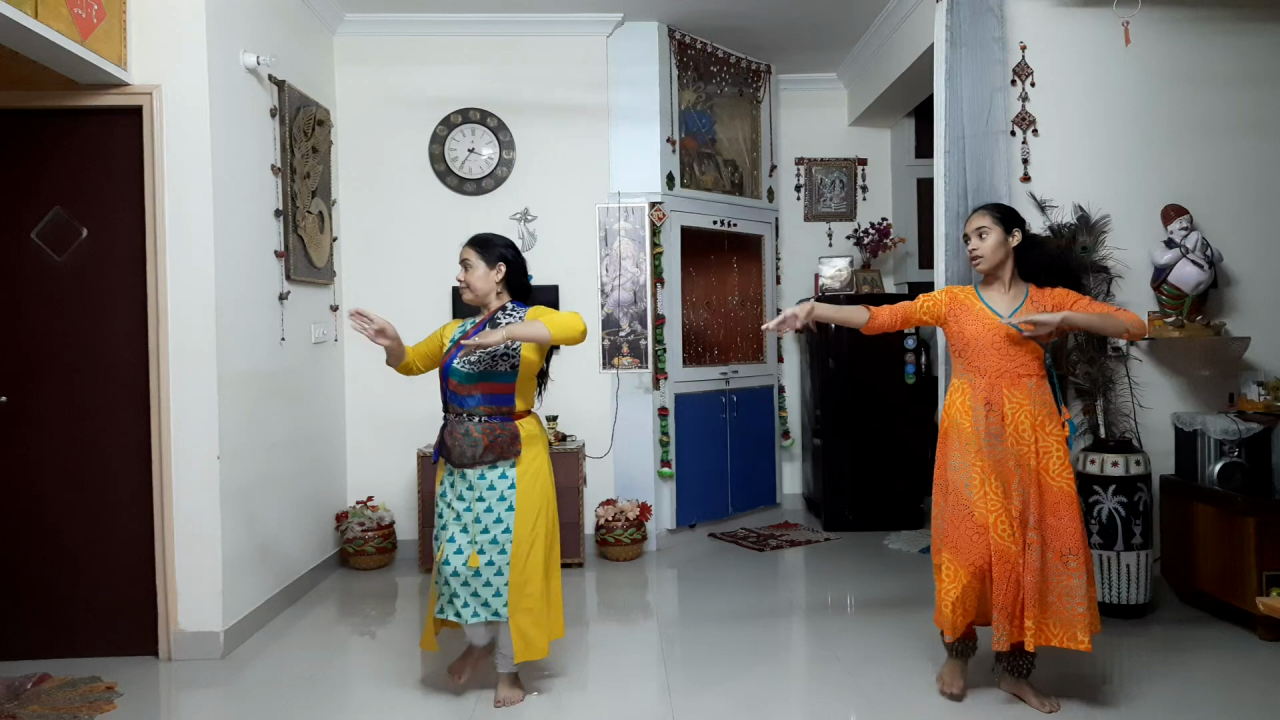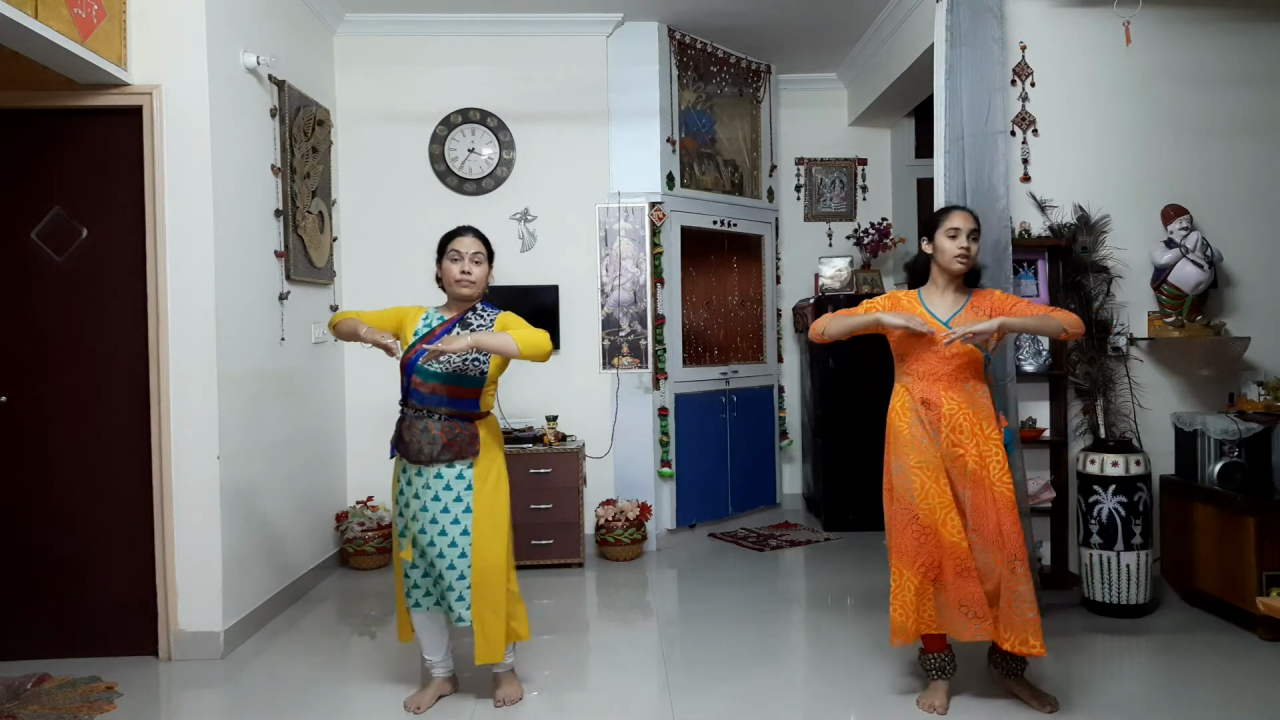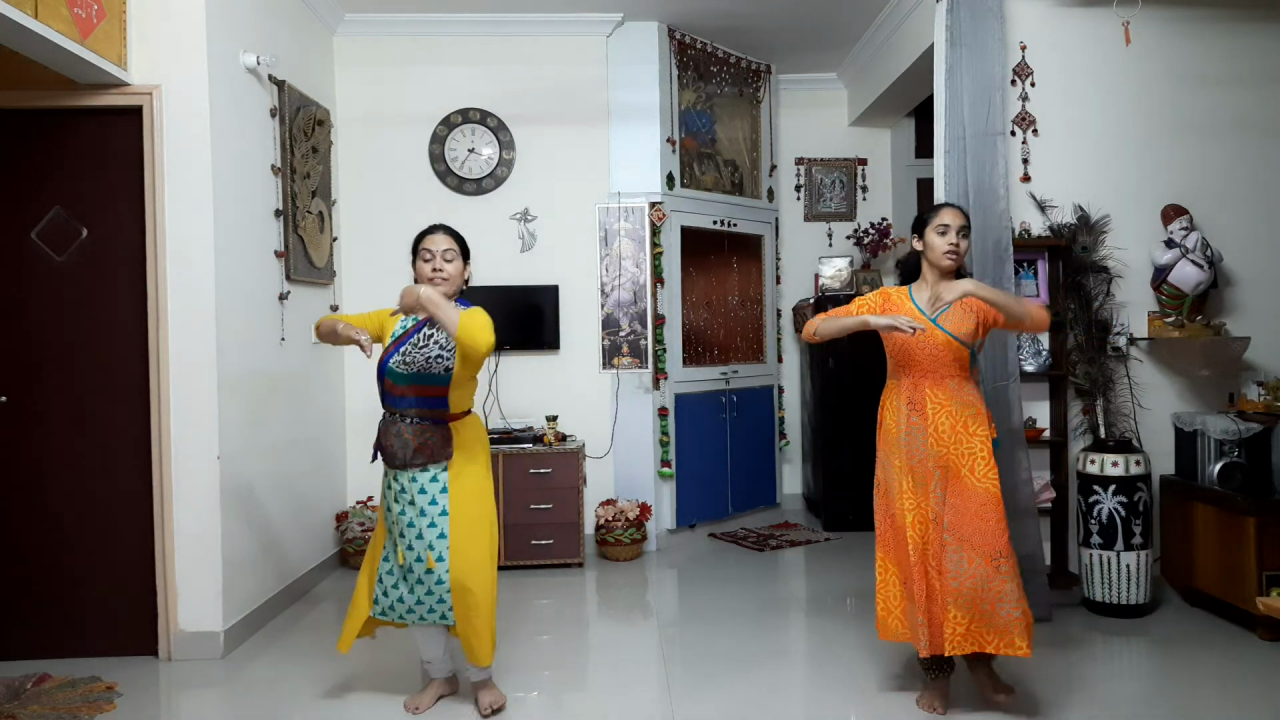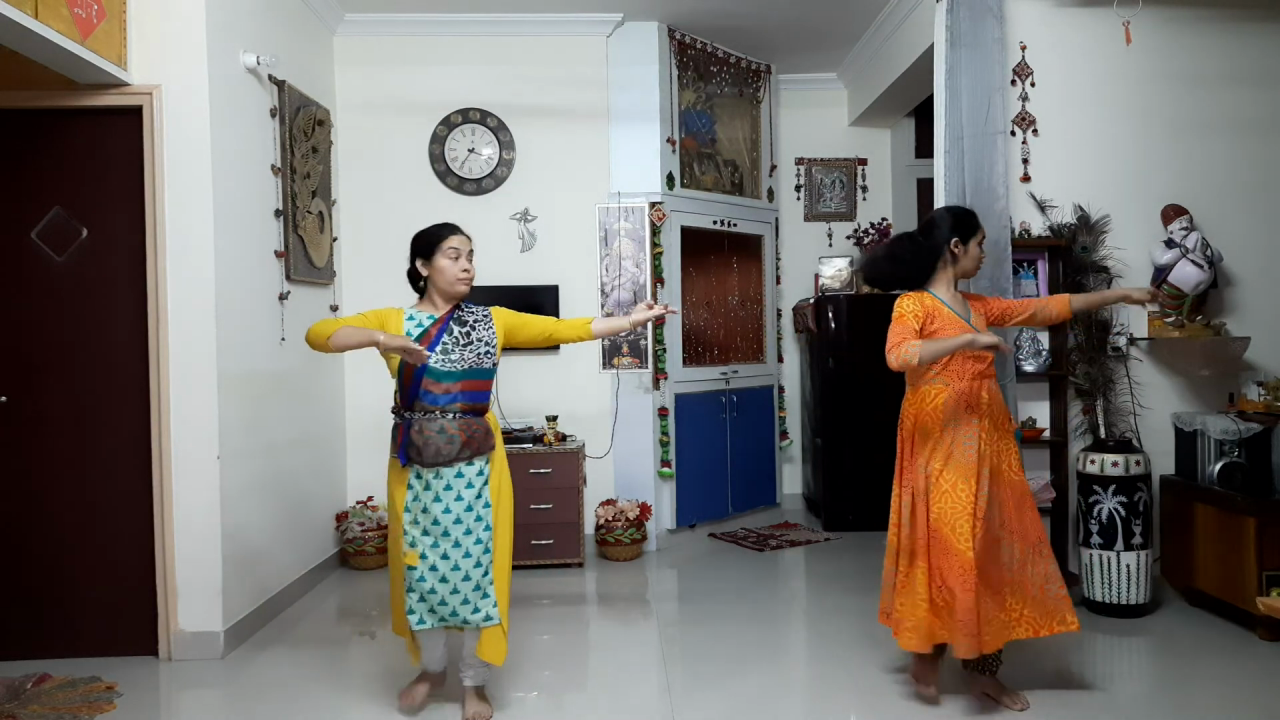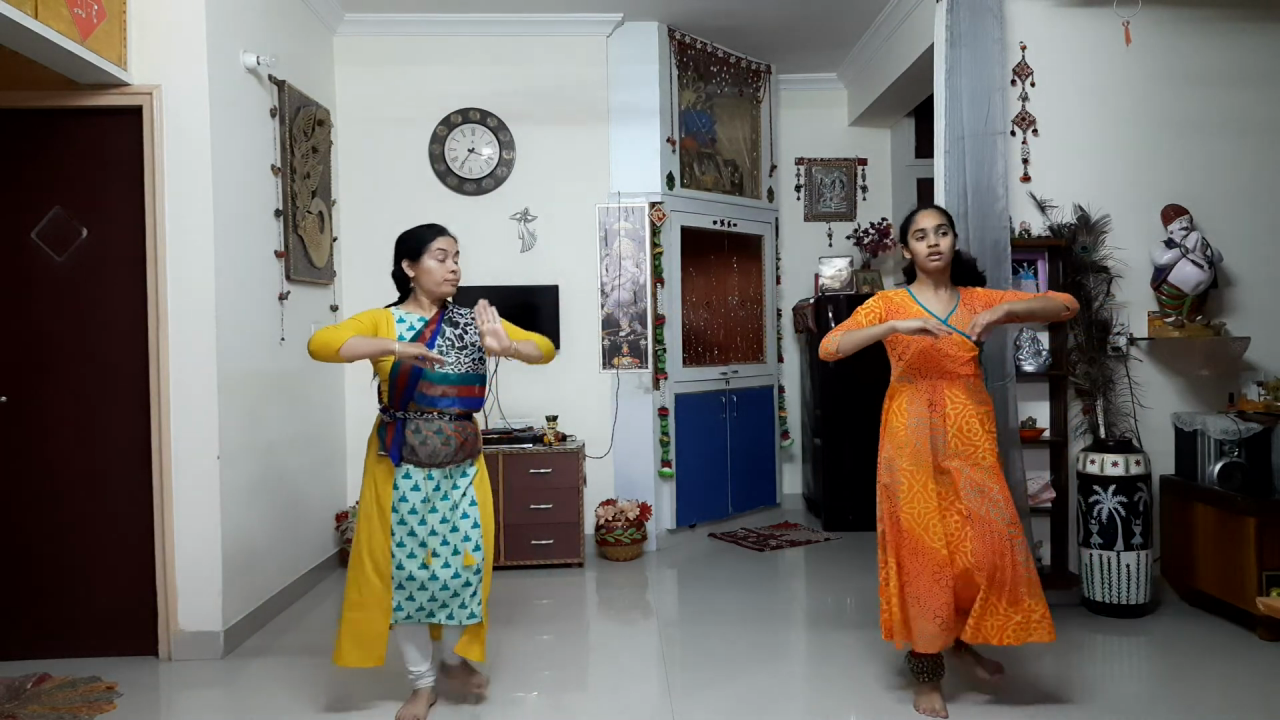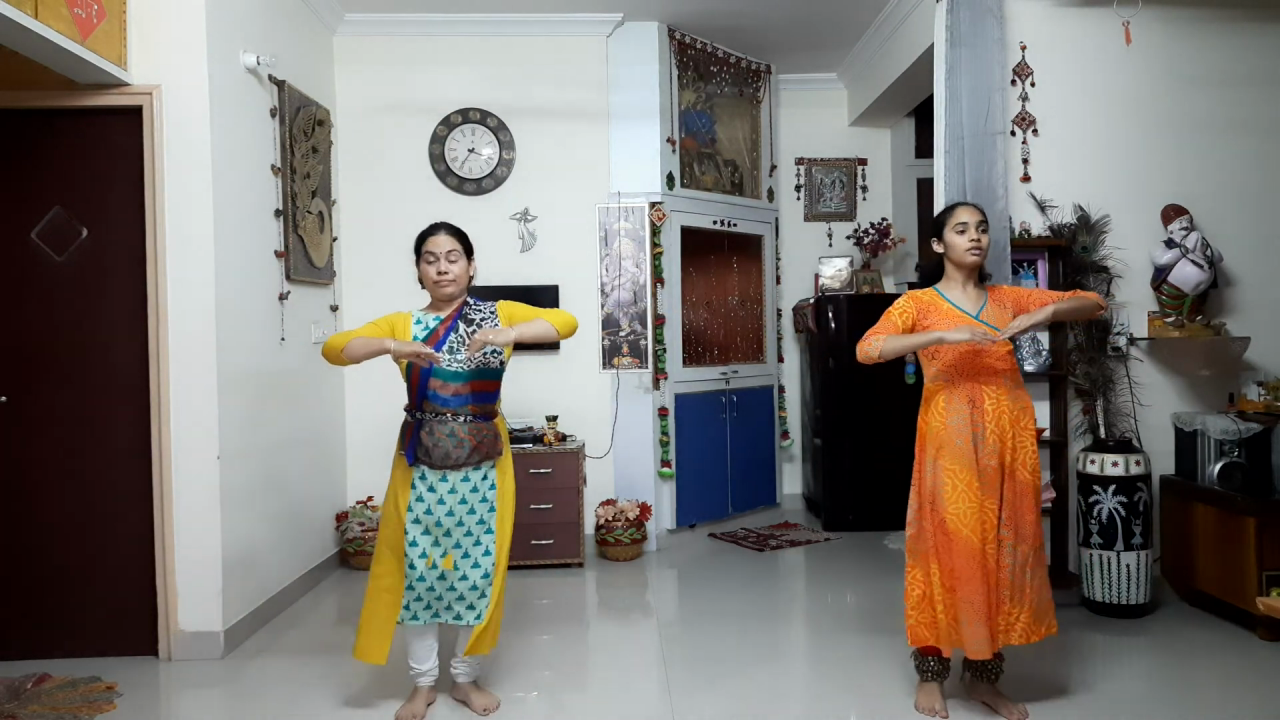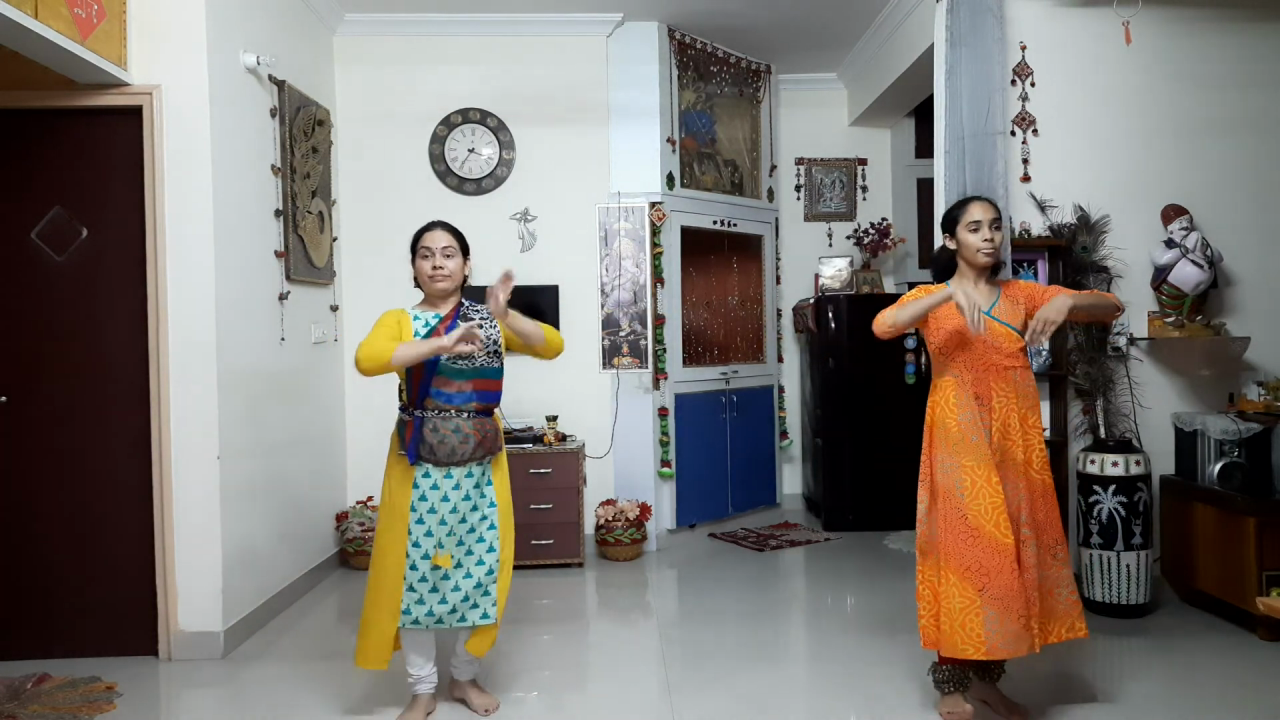
dt=0.7s
person 1, frame 1
left shoulder: (1052, 298)
right shoulder: (951, 301)
left elbow: (1134, 326)
right elbow: (879, 318)
left wrist: (1062, 319)
right wrist: (814, 310)
left hip: (1032, 438)
right hip: (971, 437)
left knee: (1037, 546)
right knee: (968, 547)
left ankle: (1016, 669)
right ankle: (958, 650)
person 1, frame 2
left shoulder: (992, 303)
right shoulder: (895, 303)
left elbow: (1072, 325)
right elbow: (819, 330)
left wrist: (1000, 325)
right wrist: (881, 320)
left hip: (975, 440)
right hip: (915, 441)
left knee: (995, 546)
right knee: (924, 551)
left ankle: (1008, 665)
right ankle: (938, 672)
person 1, frame 3
left shoulder: (978, 301)
right shoulder: (886, 299)
left elbow: (1039, 321)
right elbow: (812, 330)
left wrist: (974, 289)
right wrist: (870, 319)
left hip: (964, 437)
right hip: (906, 440)
left knee: (977, 543)
right knee: (916, 546)
left ankle: (980, 656)
right ankle: (936, 671)
person 1, frame 4
left shoulder: (978, 304)
right shoulder: (914, 305)
left elbow: (1044, 309)
right elbow: (898, 356)
left wrist: (1115, 296)
right wrist: (970, 340)
left hip: (988, 438)
right hip: (937, 442)
left knee: (997, 546)
right knee: (947, 550)
left ankle: (981, 668)
right ankle: (926, 647)
person 1, frame 5
left shoulder: (981, 301)
right shoulder: (888, 303)
left elbow: (1067, 305)
right elbow: (828, 348)
left wrist: (1007, 308)
right wrist: (896, 326)
left hip: (970, 437)
right hip: (911, 439)
left knee: (991, 545)
right knee: (919, 551)
left ankle: (965, 637)
right ankle: (926, 677)
person 1, frame 6
left shoulder: (1009, 298)
right shoulder: (917, 303)
left elbow: (1094, 304)
right elbow: (867, 350)
left wrist: (1046, 312)
right wrist: (944, 335)
left hip: (1010, 437)
right hip: (951, 437)
left knee: (1006, 551)
right knee: (949, 549)
left ankle: (983, 675)
right ankle: (930, 674)
person 1, frame 7
left shoulder: (1023, 294)
right shoulder: (933, 297)
left elbow: (1113, 307)
right elbow: (882, 325)
left wrist: (1067, 301)
right wrist: (948, 294)
left hip: (1018, 438)
right hip: (958, 438)
left knee: (1017, 549)
right knee: (962, 549)
left ankle: (986, 676)
person 2, frame 1
left shoulder: (531, 319)
right shoulder: (454, 332)
left elbow: (576, 327)
right elbow: (410, 363)
left wrist: (505, 332)
right wrist: (390, 341)
left hip: (513, 463)
right hip: (460, 465)
left knee: (510, 562)
right knee: (456, 561)
left ankle: (508, 671)
right ankle: (480, 641)
person 2, frame 2
left shoulder: (498, 322)
right shoulder: (411, 318)
left elbow: (542, 345)
right elbow: (340, 322)
left wrist: (471, 340)
right wrist: (367, 333)
left hip: (472, 464)
right hip: (416, 462)
left knee: (482, 565)
right knee: (420, 565)
left ankle: (503, 667)
right ankle: (440, 674)
person 2, frame 3
left shoulder: (468, 319)
right shoulder: (396, 320)
left elbow: (480, 345)
right elbow: (323, 326)
left wrist: (433, 301)
right wrist: (347, 330)
left hip: (455, 462)
right hip: (404, 466)
left knee: (462, 568)
right knee: (410, 568)
left ankle: (482, 675)
right ankle: (439, 675)
person 2, frame 4
left shoulder: (492, 321)
right shoulder: (391, 320)
left elbow: (564, 329)
right elbow: (318, 335)
left wrist: (631, 321)
right wrist: (383, 340)
left hip: (476, 465)
right hip: (416, 466)
left knee: (478, 566)
right knee: (419, 567)
right ankle: (431, 666)
person 2, frame 5
left shoulder: (474, 321)
right shoulder: (381, 321)
left elbow: (545, 350)
right elbow: (320, 344)
left wrist: (506, 344)
right wrist: (395, 348)
left hip: (460, 467)
right hip: (400, 467)
left knee: (467, 564)
right knee: (406, 570)
left ankle: (458, 659)
person 2, frame 6
left shoulder: (499, 314)
right shoulder: (401, 324)
left elbow: (565, 323)
right elbow: (334, 349)
left wrist: (508, 334)
right wrist: (393, 347)
left hip: (482, 467)
right hip: (421, 467)
left knee: (479, 572)
right knee: (418, 571)
left ankle: (466, 677)
right ankle: (423, 680)
person 2, frame 7
left shoulder: (491, 319)
right shoulder: (398, 320)
left elbow: (552, 346)
right elbow: (366, 360)
left wrist: (507, 315)
right wrist: (442, 343)
left hip: (479, 466)
right hip: (419, 466)
left knee: (479, 569)
right knee: (418, 572)
left ankle: (465, 677)
